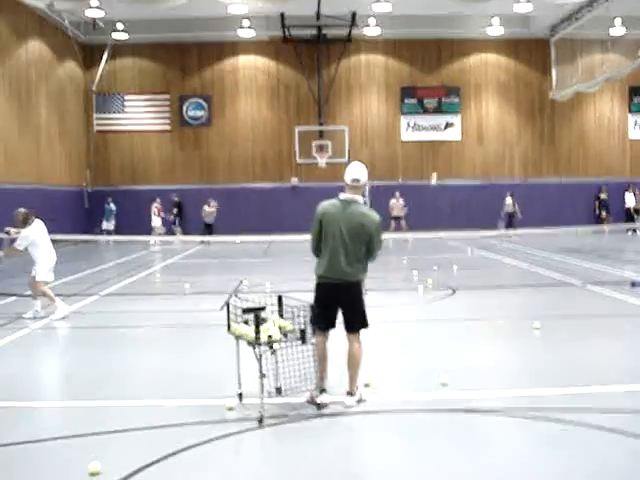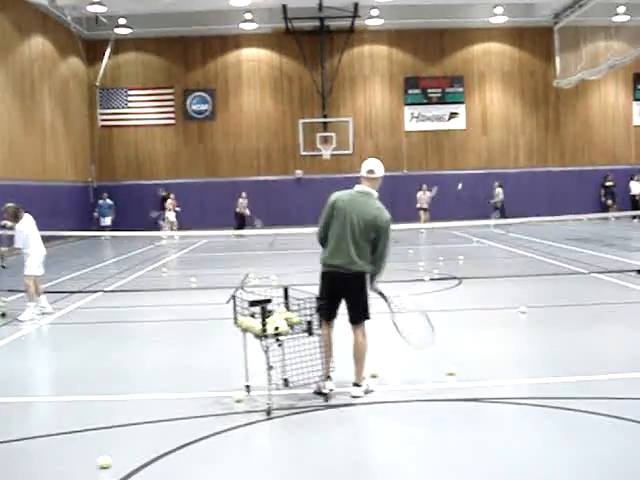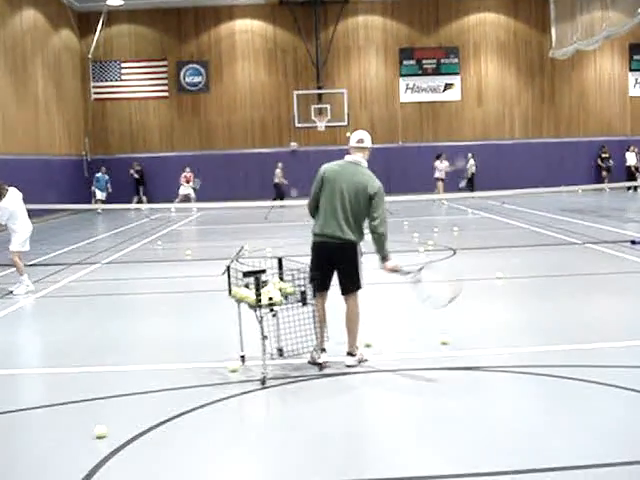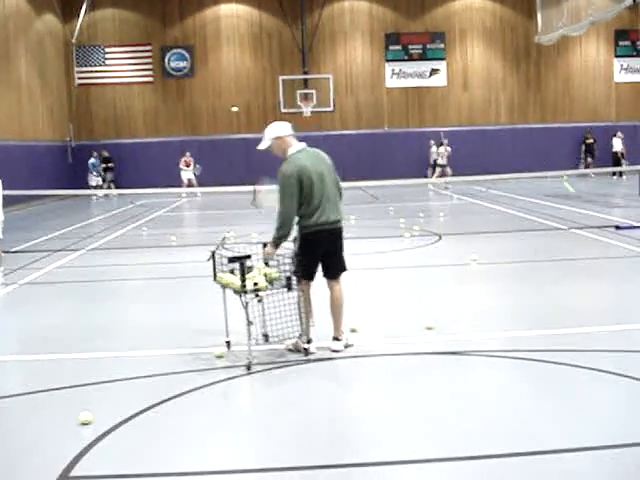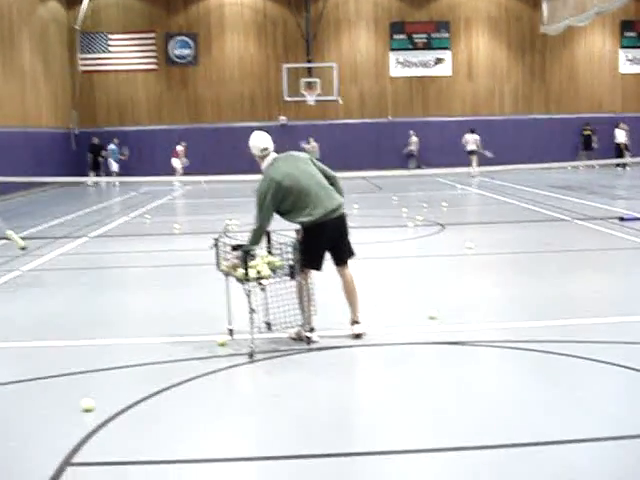
dt=0.7s
person 1, frame 1
left shoulder: (323, 209)
right shoulder: (372, 218)
left elbow: (315, 247)
right elbow: (372, 255)
left hip: (325, 281)
right hip: (352, 283)
left knee: (321, 335)
right knee: (354, 337)
left ankle: (320, 390)
right ankle: (352, 392)
person 1, frame 2
left shoulder: (337, 198)
right shoulder: (382, 214)
left elbow: (321, 234)
right elbow: (380, 255)
right wrist: (371, 276)
left hip: (330, 270)
right hip: (357, 273)
left knee: (326, 324)
right knee: (358, 327)
left ankle: (326, 378)
right ankle: (358, 383)
person 1, frame 3
left shoulder: (327, 169)
right shoulder: (372, 183)
left elbow: (312, 205)
right elbow: (377, 224)
right wrist: (384, 257)
left hip: (321, 241)
right hip: (348, 244)
left knee: (319, 296)
right knee: (351, 297)
left ankle: (319, 350)
right ankle: (352, 352)
person 1, frame 4
left shoulder: (289, 169)
right shoulder: (321, 155)
left elbow: (287, 211)
right elbow: (338, 191)
left wrist: (276, 243)
left hip: (311, 232)
right hip: (334, 227)
left knee: (304, 284)
right knee: (334, 283)
left ankle: (305, 340)
right ankle: (338, 338)
person 1, frame 5
left shoulder: (268, 183)
right shoulder: (298, 156)
left elbow: (262, 224)
right elbow: (331, 177)
right wrist: (339, 203)
left hip: (315, 225)
right hip: (337, 215)
left knee: (303, 274)
right knee: (344, 269)
left ankle: (307, 328)
right ankle: (356, 322)
